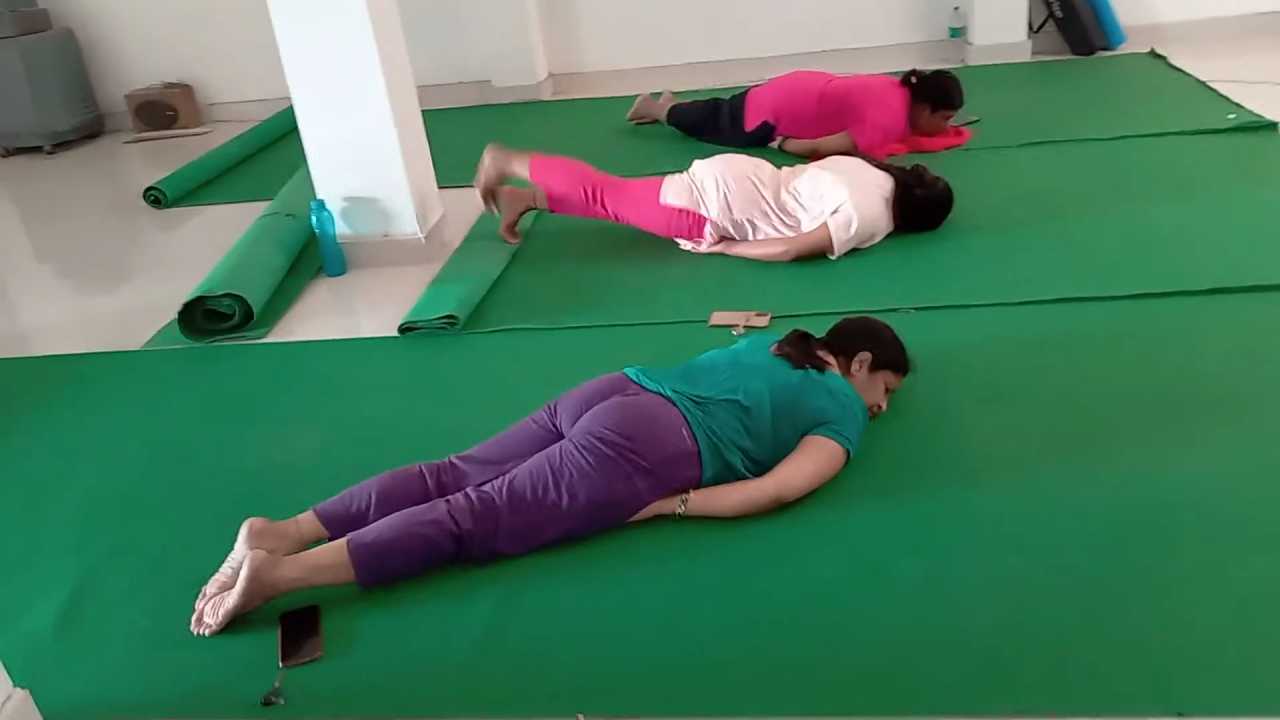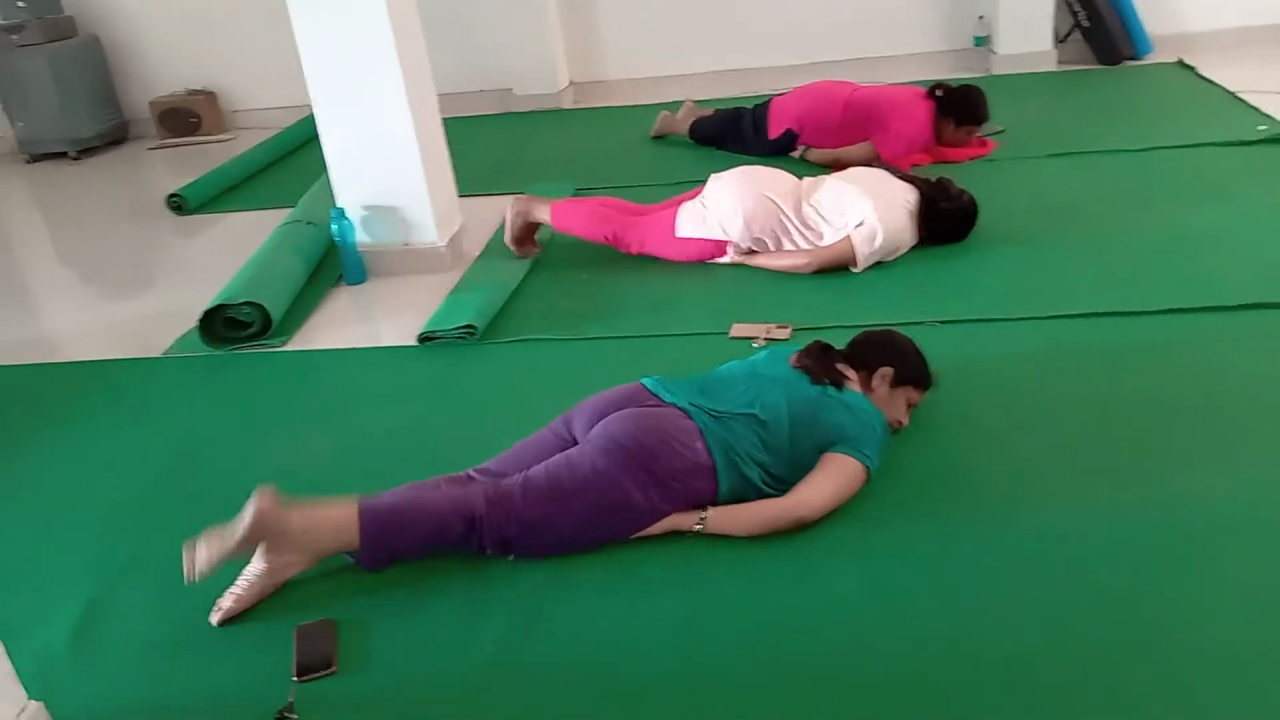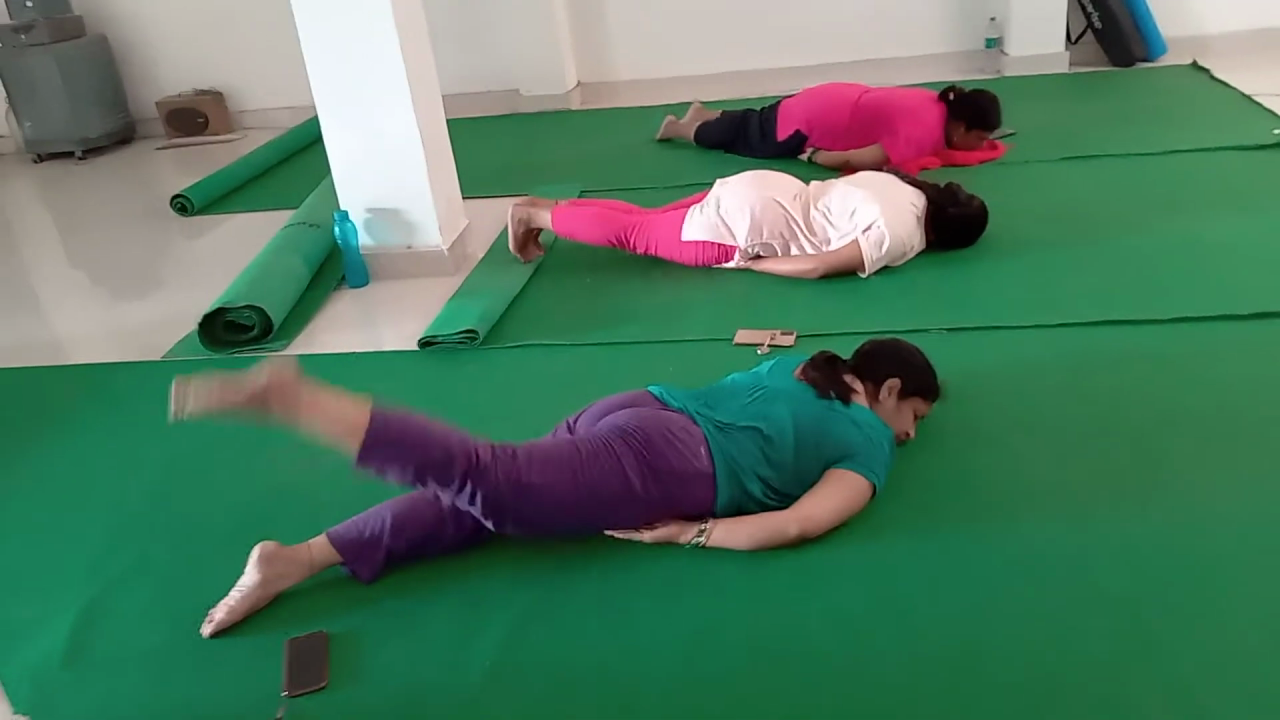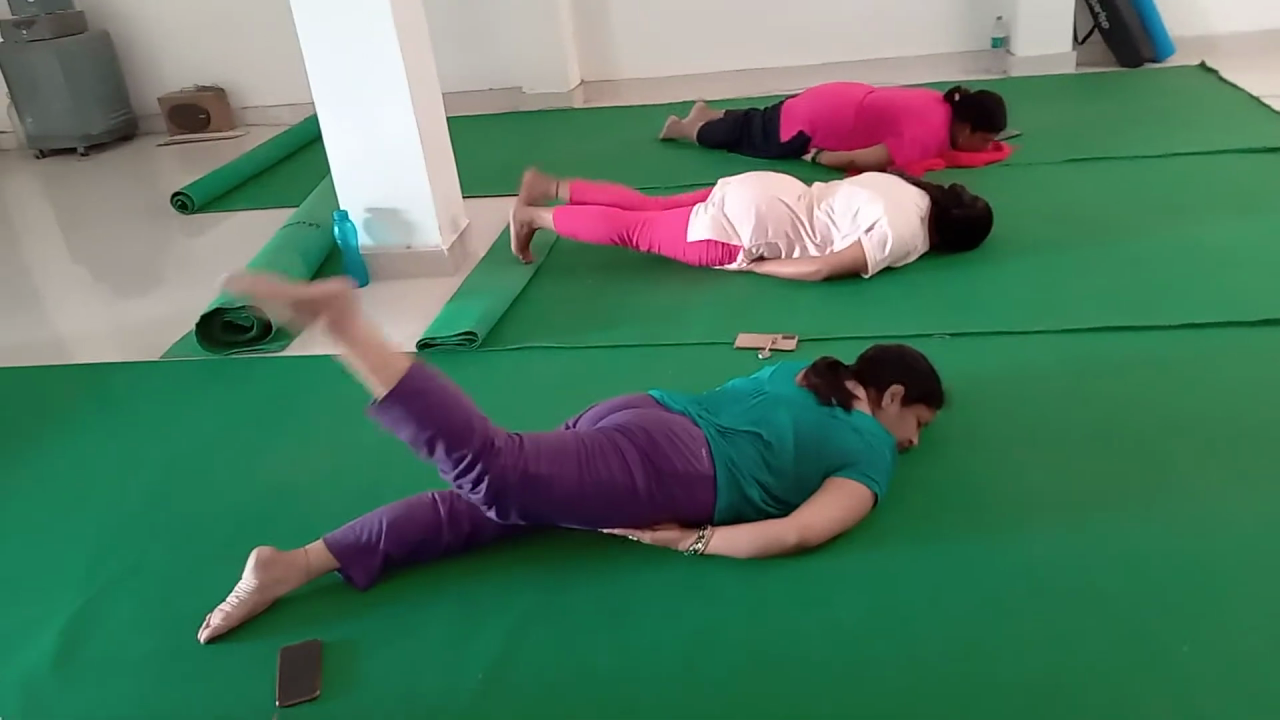
dt=0.2s
person 1, frame 1
left shoulder: (779, 344)
right shoulder: (842, 413)
right elbow: (777, 488)
right wrist: (672, 505)
left hip: (608, 393)
right hip: (644, 447)
left knee: (451, 478)
right knee: (475, 520)
left ankle: (282, 531)
right ankle: (279, 573)
person 1, frame 2
left shoulder: (795, 358)
right shoulder: (862, 430)
right elbow: (796, 510)
right wrist: (689, 519)
left hip: (624, 402)
right hip: (658, 456)
left knee: (470, 486)
right knee: (487, 515)
left ankle: (290, 544)
right ankle: (288, 522)
person 1, frame 3
left shoulder: (803, 369)
right shoulder: (868, 445)
right elbow: (798, 524)
right wrist: (687, 531)
left hip: (631, 407)
right hip: (661, 459)
left knee: (462, 496)
right knee: (488, 483)
left ankle: (292, 559)
right ankle: (285, 395)
person 1, frame 4
left shoulder: (803, 375)
right shoulder: (871, 456)
right elbow: (801, 532)
right wrist: (687, 540)
left hip: (636, 407)
right hip: (663, 462)
left knee: (470, 508)
right knee: (493, 471)
left ankle: (290, 565)
right ankle: (338, 317)
person 2, frame 1
left shoulder: (873, 171)
right shoulder: (868, 219)
right elbow: (793, 251)
right wrist: (729, 246)
left hip: (740, 178)
right hip: (721, 204)
left knee: (615, 199)
right knee: (607, 194)
left ankle: (527, 196)
right ankle: (509, 163)
person 2, frame 2
left shoulder: (894, 180)
right shoulder: (892, 232)
right elbow: (813, 261)
right wrist: (749, 259)
left hip: (760, 185)
right hip: (742, 224)
left knee: (641, 215)
right knee: (630, 233)
left ankle: (541, 210)
right ankle: (533, 210)
person 2, frame 3
left shoulder: (902, 185)
right shoulder: (900, 236)
right elbow: (819, 266)
right wrist: (752, 263)
left hip: (763, 188)
right hip: (746, 228)
left knee: (645, 219)
right knee: (634, 234)
left ankle: (547, 205)
right ankle: (536, 216)
person 2, frame 4
left shoulder: (909, 188)
right shoulder: (904, 236)
right elbow: (822, 269)
right wrist: (755, 265)
left hip: (764, 191)
right hip: (749, 229)
left knee: (648, 207)
right knee: (638, 231)
left ankle: (549, 188)
right ankle: (537, 216)
person 3, frame 1
left shoulder: (903, 88)
right shoulder: (889, 123)
right elbow: (820, 148)
right wrist: (782, 144)
left hip: (799, 90)
right hip: (773, 113)
left knee: (720, 115)
right knee: (713, 124)
left ankle: (672, 102)
right ankle: (656, 107)
person 3, frame 2
left shoulder: (928, 99)
right shoulder: (914, 133)
right elbow: (842, 158)
right wrist: (803, 154)
left hip: (823, 99)
right hip: (797, 122)
left knee: (743, 124)
right knee: (736, 133)
left ankle: (695, 112)
right ankle: (676, 124)
person 3, frame 3
left shoulder: (939, 103)
right shoulder: (925, 136)
right elbow: (851, 160)
right wrist: (812, 156)
left hip: (834, 100)
right hip: (806, 124)
left knee: (753, 126)
right knee: (746, 136)
left ankle: (703, 114)
right ankle: (681, 129)
person 3, frame 4
left shoulder: (945, 104)
right shoulder: (929, 139)
right elbow: (856, 161)
right wrist: (815, 157)
left hip: (838, 100)
right hip: (809, 124)
left knee: (757, 125)
right knee: (748, 136)
left ankle: (707, 113)
right ankle: (685, 130)
